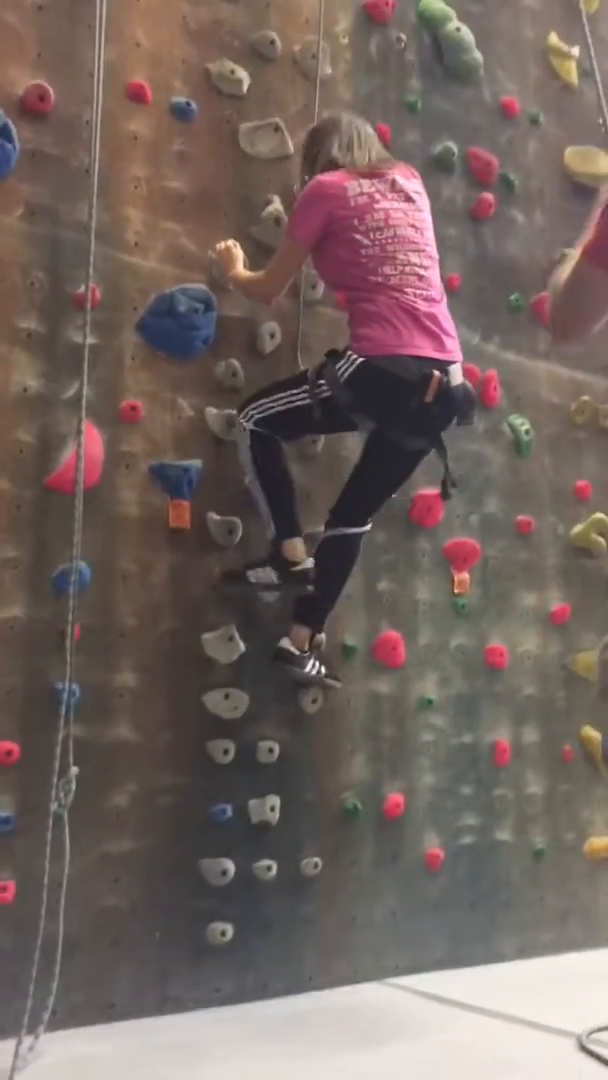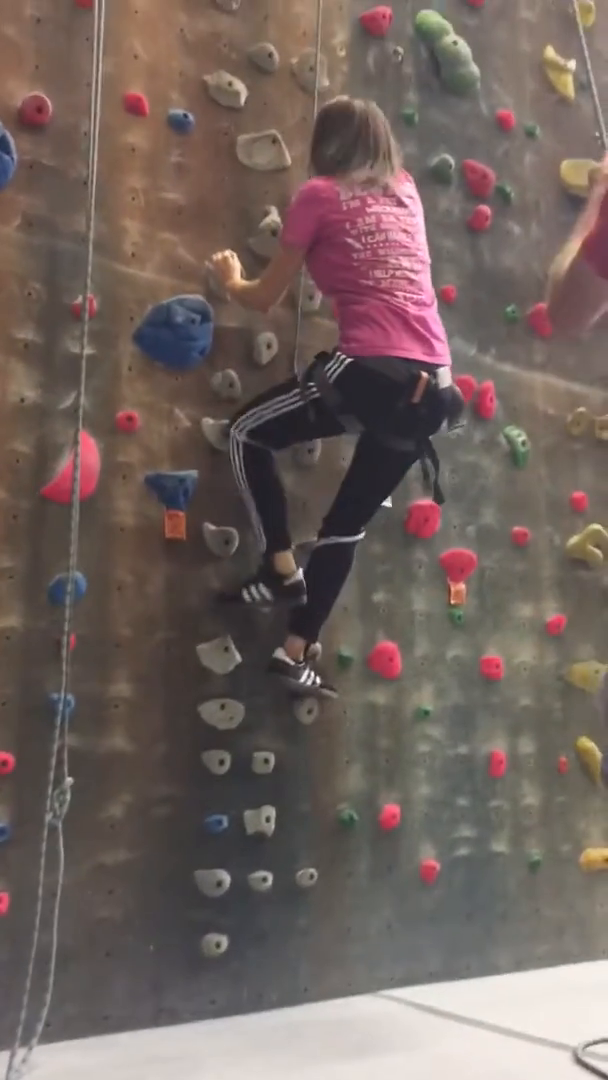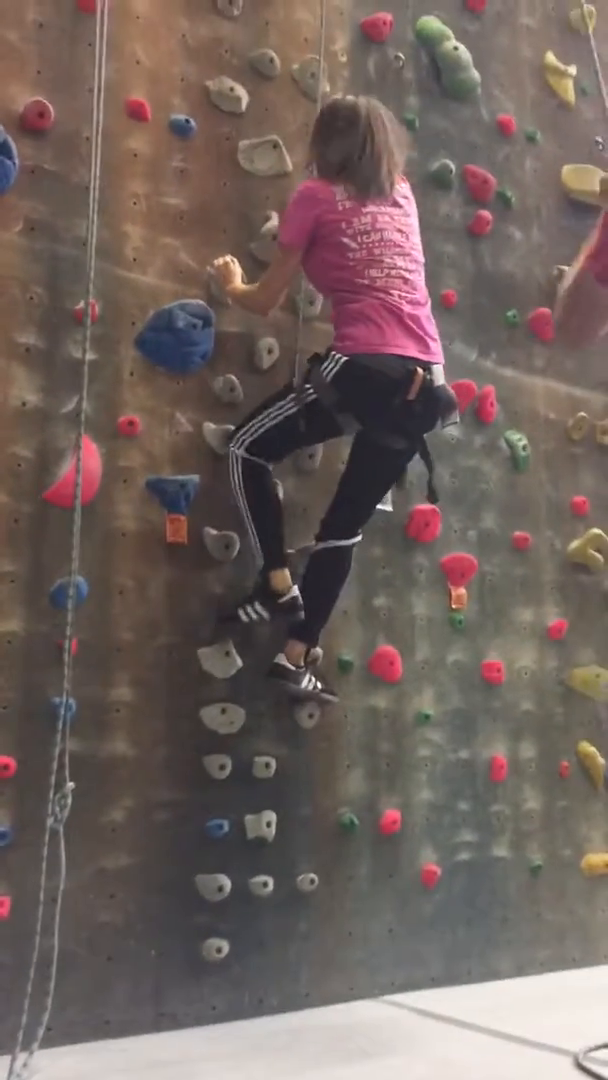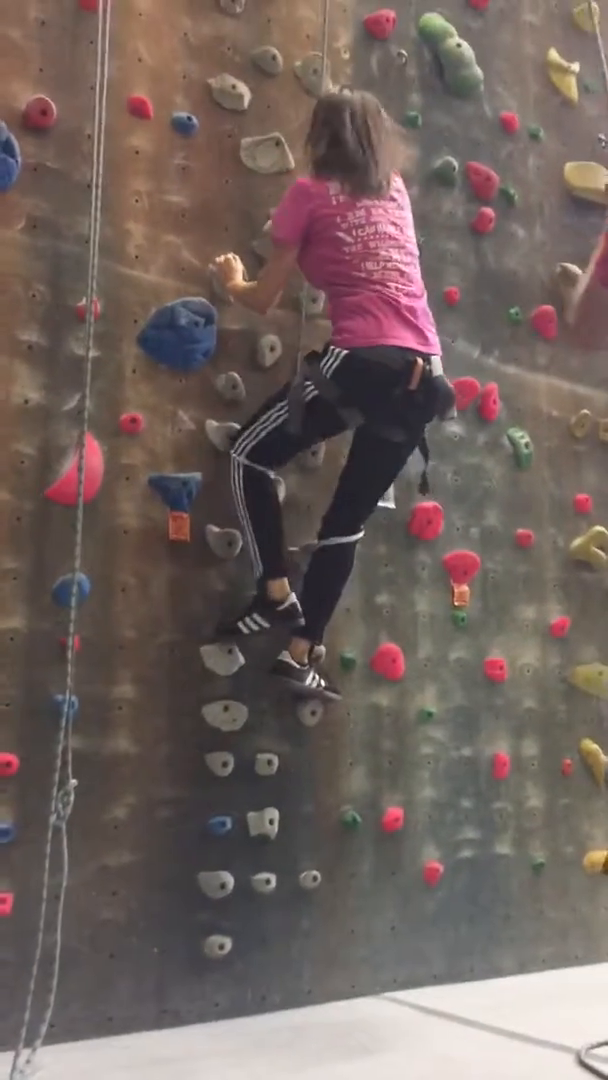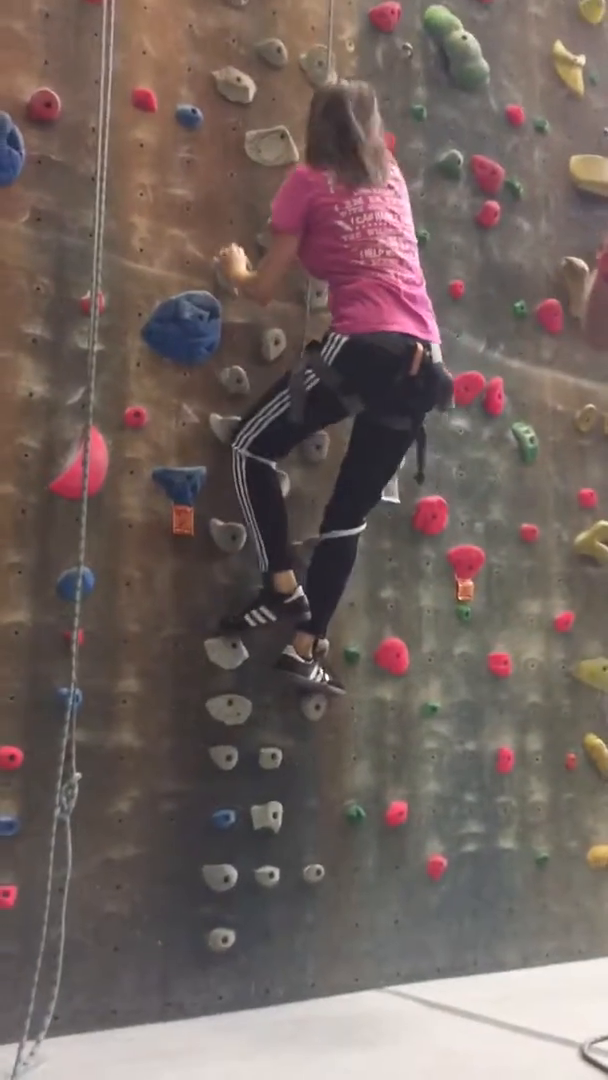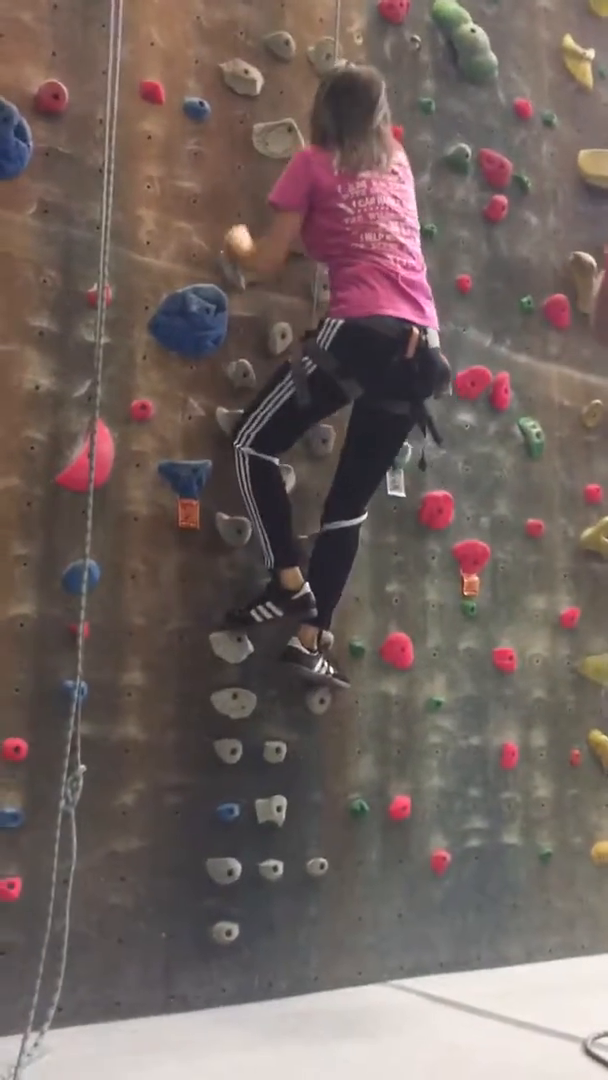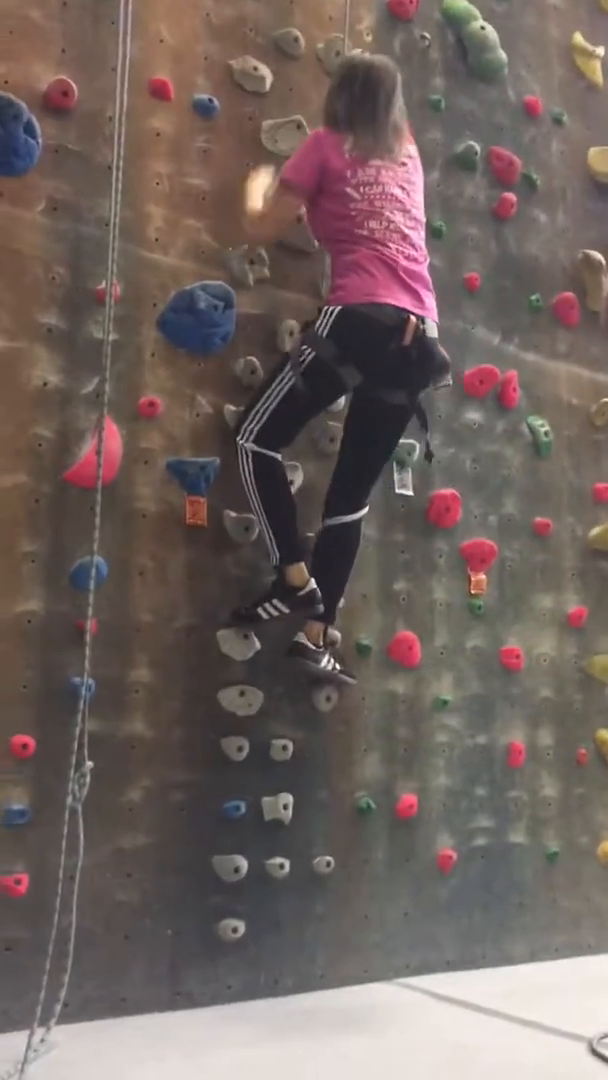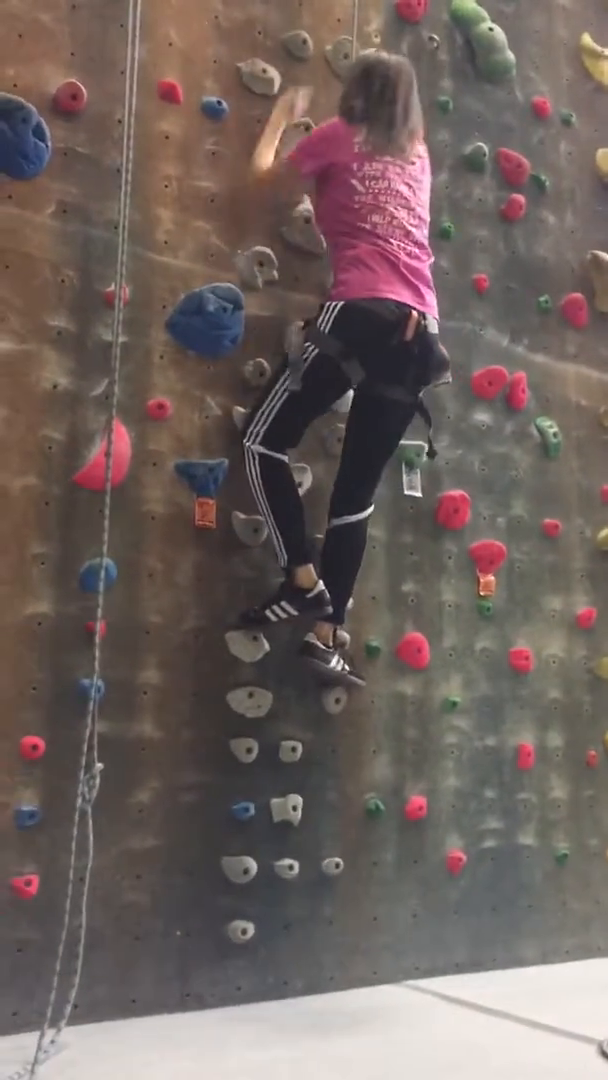
dt=0.1s
person 1, frame 1
left shoulder: (327, 189)
right shoulder: (410, 183)
left elbow: (270, 289)
left wrist: (234, 271)
left hip: (380, 371)
right hip: (442, 381)
left knee: (255, 423)
right knee: (353, 516)
left ankle: (291, 556)
right ankle: (304, 641)
person 1, frame 2
left shoulder: (319, 194)
right shoulder: (404, 189)
left elbow: (266, 297)
left wrist: (231, 280)
left hip: (369, 371)
right hip: (431, 383)
left knee: (248, 434)
right knee: (347, 524)
left ankle: (282, 568)
right ankle: (299, 650)
person 1, frame 3
left shoulder: (315, 196)
right shoulder: (401, 193)
left elbow: (265, 301)
left wrist: (231, 285)
left hip: (363, 369)
right hip: (424, 381)
left knee: (247, 448)
right knee: (345, 524)
left ankle: (277, 583)
right ankle: (299, 654)
person 1, frame 4
left shoulder: (310, 192)
right shoulder: (394, 188)
left elbow: (263, 299)
left wrist: (232, 281)
left hip: (363, 362)
right hip: (423, 373)
left knee: (249, 454)
right knee: (347, 521)
left ankle: (276, 592)
right ankle: (303, 651)
person 1, frame 5
left shoulder: (307, 182)
right shoulder: (391, 176)
left elbow: (264, 289)
left wrist: (233, 270)
left hip: (363, 348)
right hip: (422, 360)
left knee: (250, 447)
right knee: (350, 511)
left ankle: (283, 586)
right ankle: (307, 645)
person 1, frame 6
left shoulder: (312, 163)
right shoulder: (397, 162)
left elbow: (264, 264)
left wrist: (236, 244)
left hip: (360, 333)
right hip: (420, 345)
left knee: (253, 443)
right knee: (350, 501)
left ankle: (289, 582)
right ankle: (312, 637)
person 1, frame 7
left shoulder: (325, 146)
right shoulder: (408, 156)
left elbow: (262, 230)
left wrist: (256, 189)
left hip: (358, 321)
right hip: (418, 334)
left knee: (257, 438)
right knee: (352, 493)
left ankle: (296, 580)
right ankle: (319, 633)
person 1, frame 8
left shoulder: (337, 137)
right shoulder: (417, 155)
left elbow: (265, 171)
left wrist: (279, 117)
left hip: (360, 317)
right hip: (418, 331)
left knee: (263, 440)
right knee: (357, 491)
left ankle: (304, 583)
right ankle: (328, 633)
